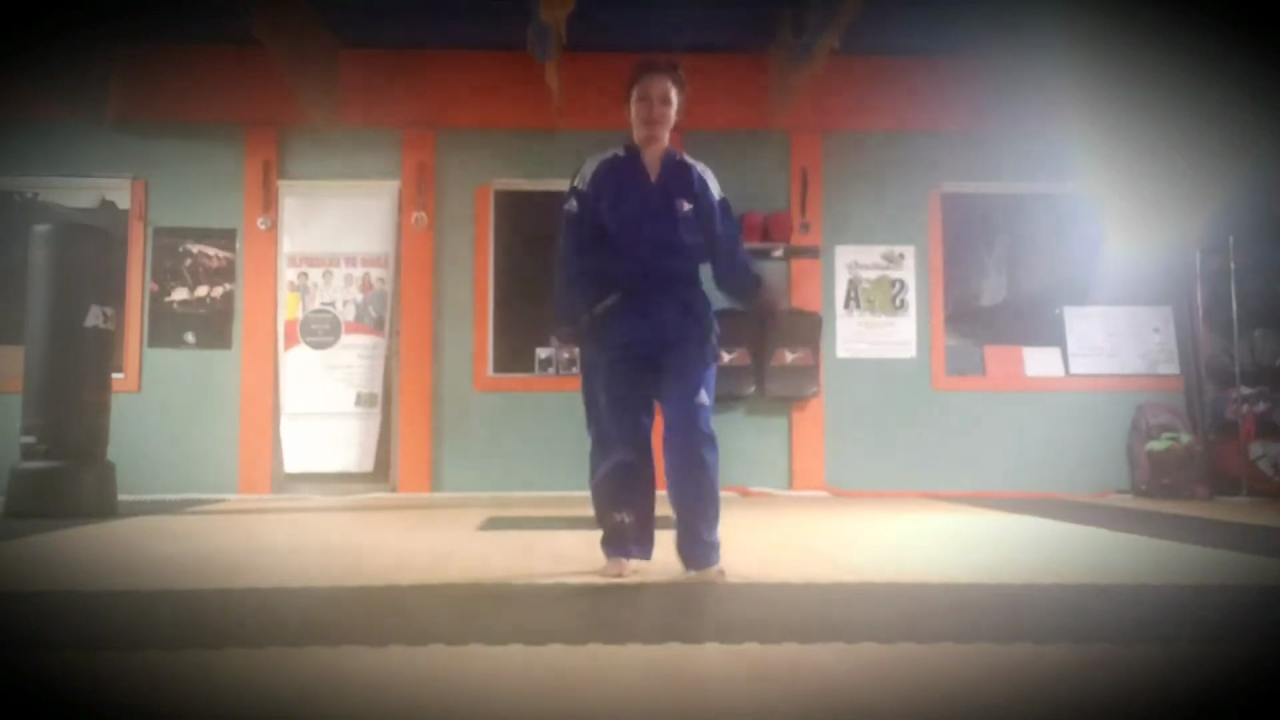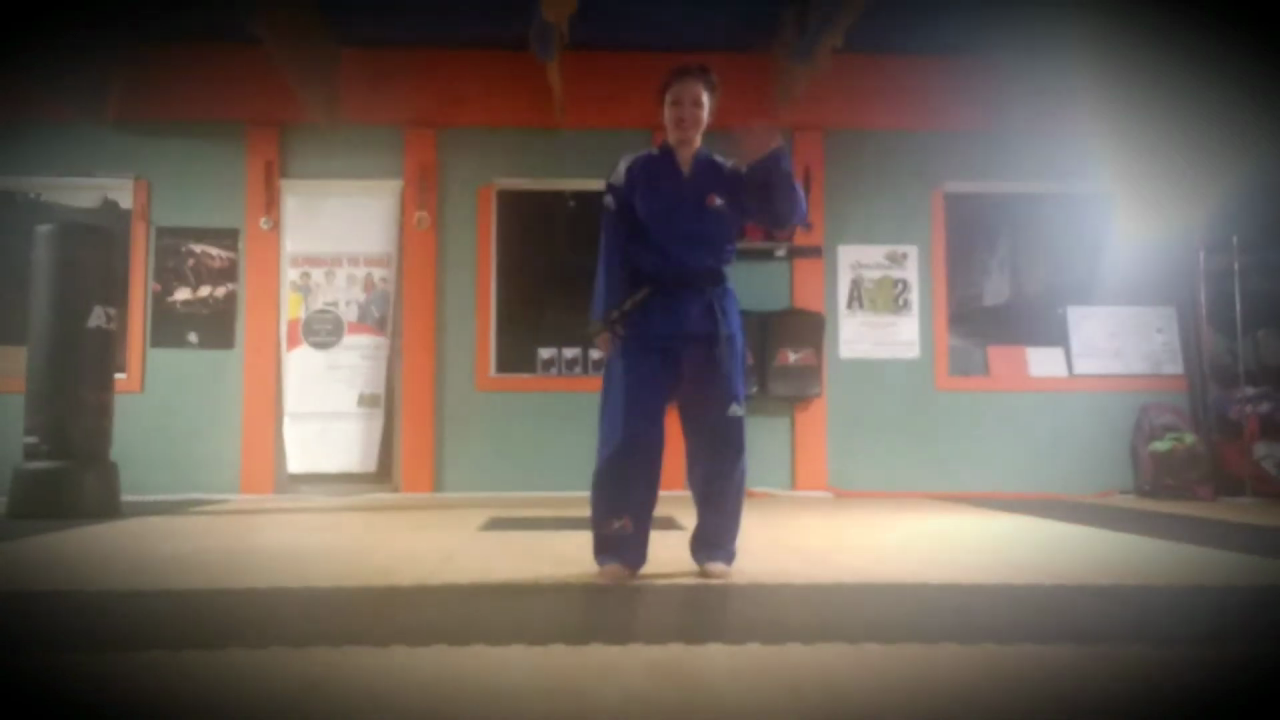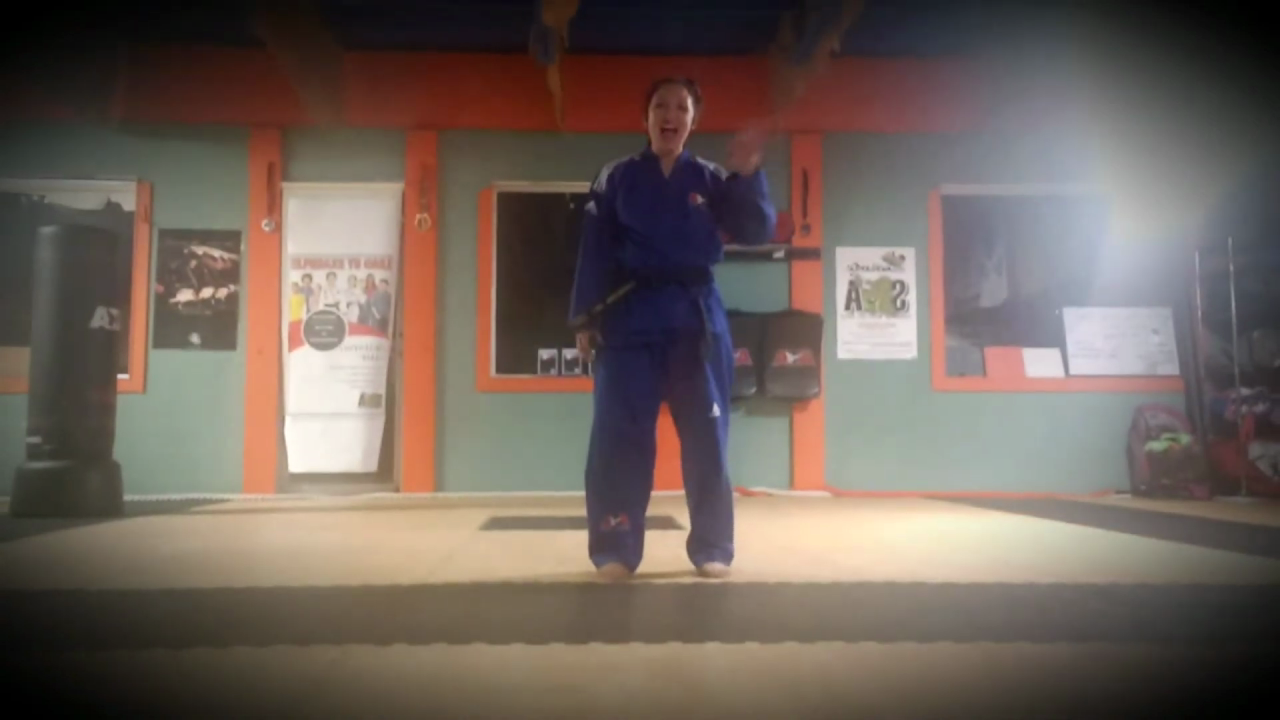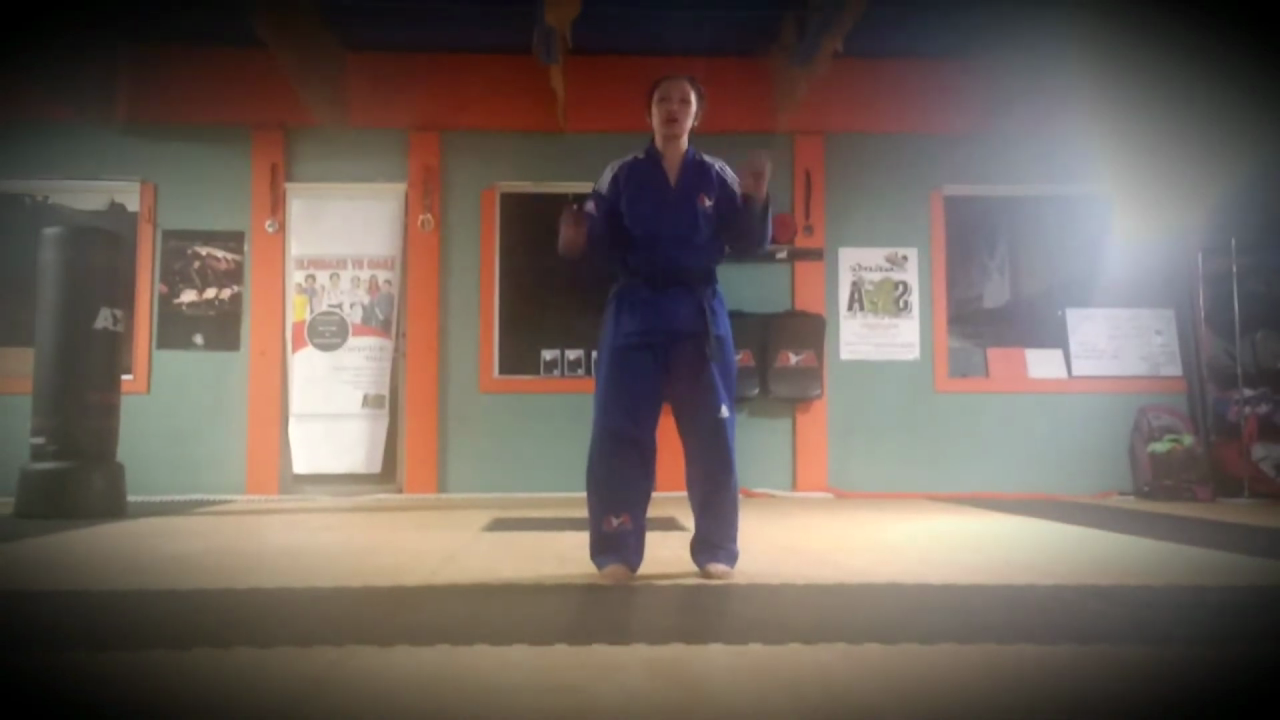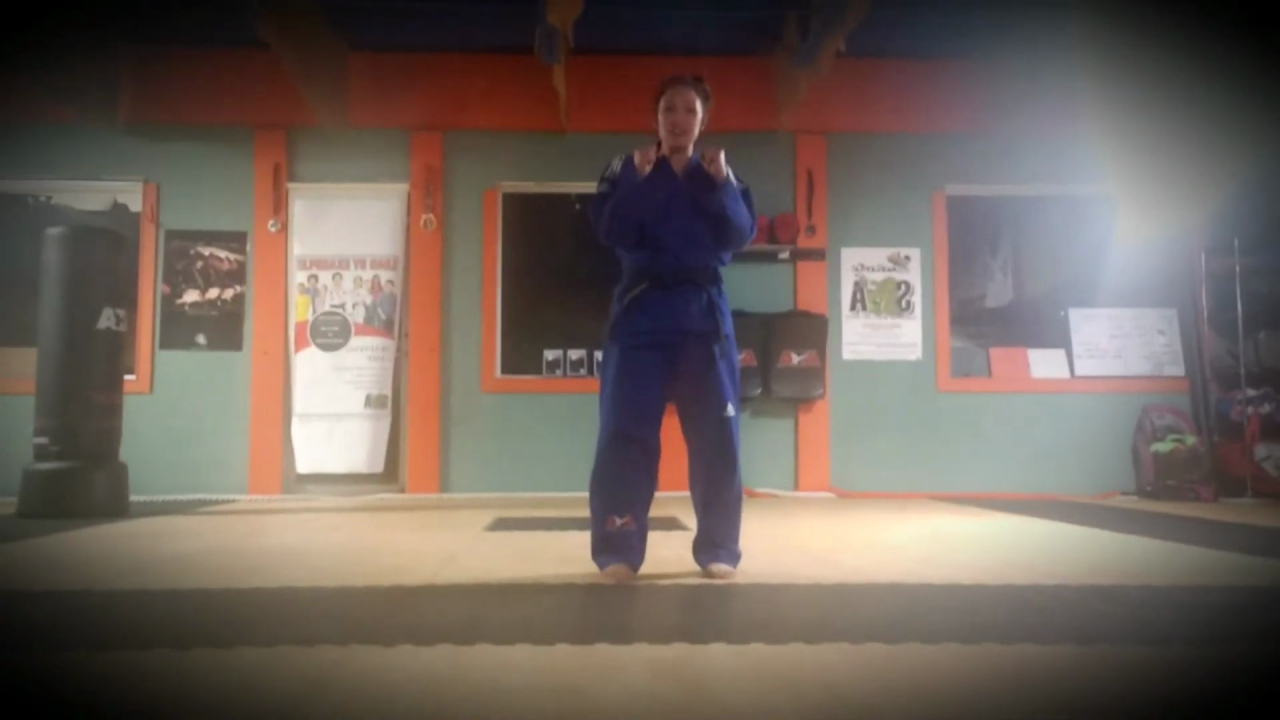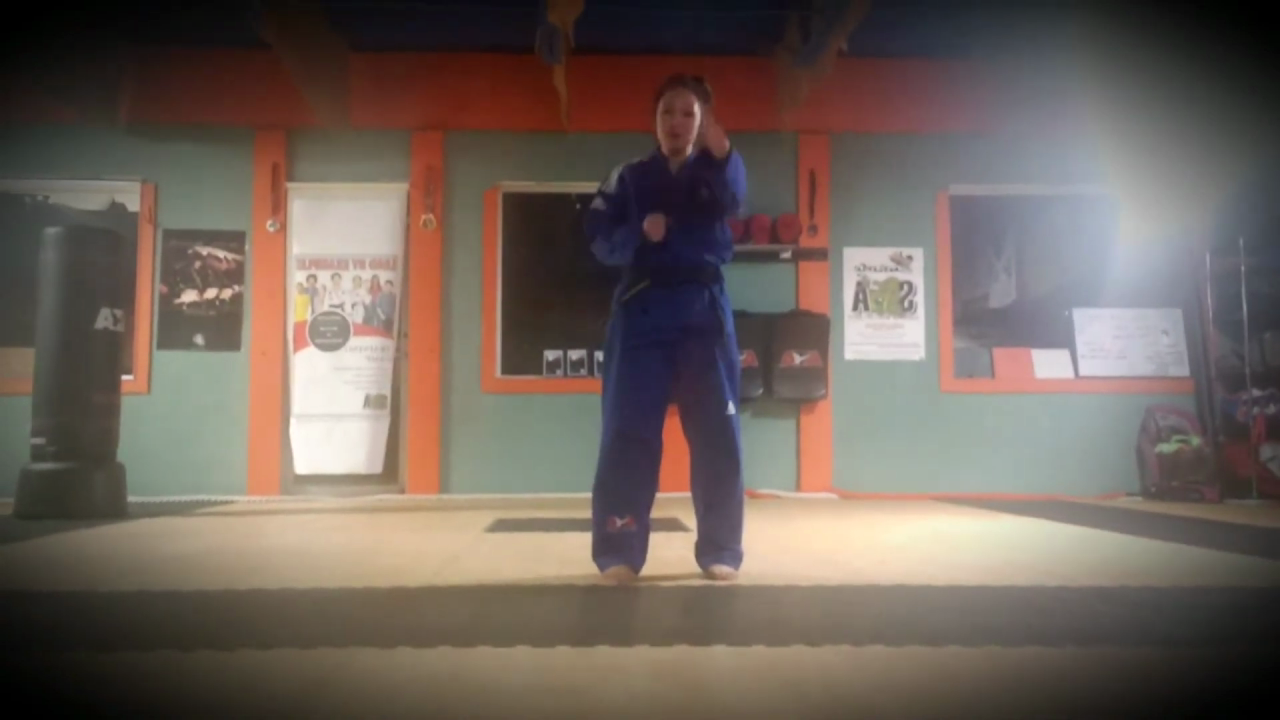
dt=0.7s
person 1, frame 1
left shoulder: (698, 180)
right shoulder: (598, 176)
left elbow: (725, 253)
right elbow: (574, 255)
left wrist: (754, 292)
right wrist: (568, 324)
left hip: (683, 322)
right hip: (615, 324)
left knee: (691, 433)
right knee: (618, 440)
left ankle: (701, 550)
right ankle: (622, 546)
person 1, frame 2
left shoulder: (730, 177)
right shoulder: (633, 173)
left elbow: (786, 216)
right elbow: (613, 251)
left wrist: (771, 161)
right wrist: (607, 318)
left hip: (710, 316)
right hip: (645, 317)
left knee: (720, 437)
right knee: (630, 435)
left ankle: (714, 548)
right ankle: (618, 551)
person 1, frame 3
left shoulder: (710, 179)
right shoulder: (616, 178)
left elbow: (757, 230)
right elbow: (594, 251)
left wrist: (748, 176)
right wrist: (586, 317)
left hip: (696, 313)
right hip: (631, 314)
left knee: (707, 433)
right knee: (620, 434)
left ankle: (711, 547)
right ankle: (615, 549)
person 1, frame 4
left shoulder: (718, 175)
right shoulder: (623, 175)
left elbow: (745, 243)
right elbow: (605, 244)
left wrist: (755, 203)
right wrist: (578, 242)
left hip: (699, 311)
right hip: (636, 311)
left knee: (711, 433)
right knee: (621, 432)
left ankle: (715, 549)
right ankle: (616, 551)
person 1, frame 5
left shoulder: (720, 173)
right shoulder: (625, 169)
left elbow: (741, 234)
right elbow: (608, 231)
left wrist: (721, 184)
right wrist: (638, 179)
left hip: (704, 310)
right hip: (642, 309)
left knee: (716, 432)
right knee: (627, 430)
left ankle: (717, 549)
right ankle: (618, 551)
person 1, frame 6
left shoulder: (715, 168)
right shoulder: (627, 177)
left elbow: (732, 199)
right elbow: (600, 240)
left wrist: (722, 155)
right wrist: (639, 234)
left hip: (704, 309)
right hip: (643, 309)
left knee: (716, 431)
right knee: (628, 432)
left ankle: (719, 550)
right ankle: (619, 552)
